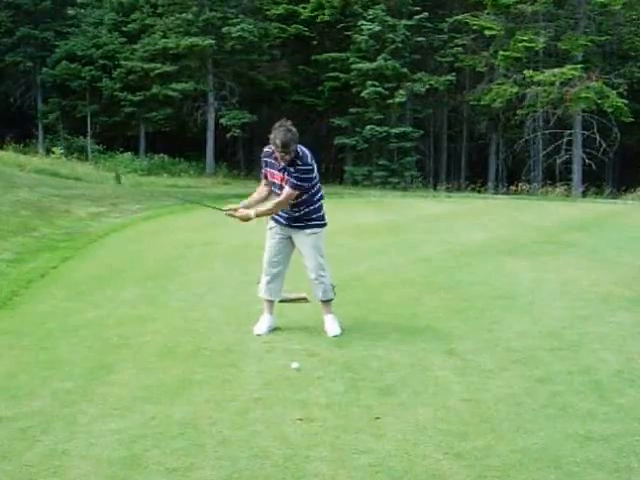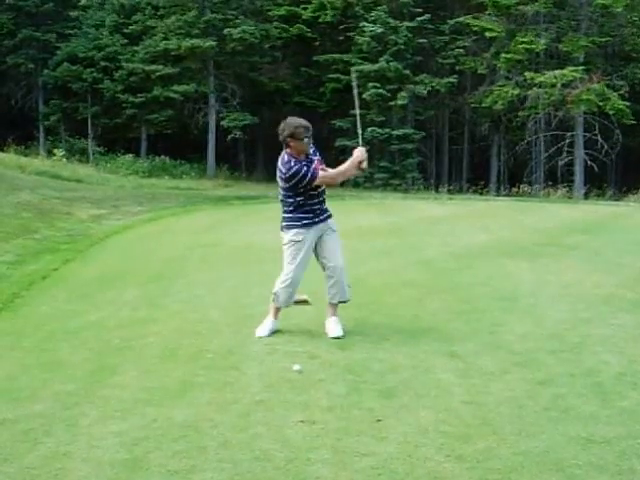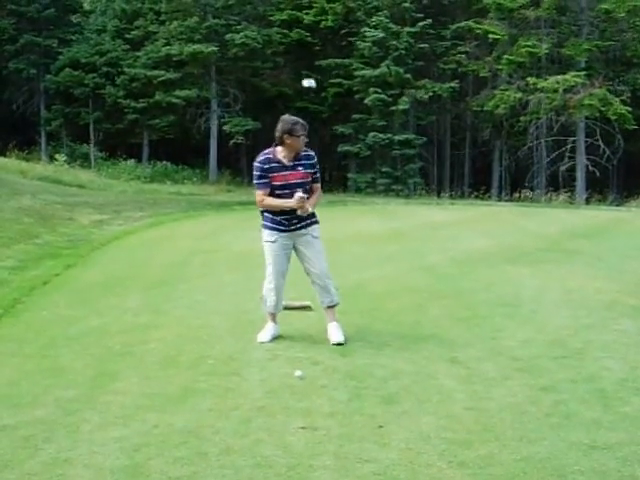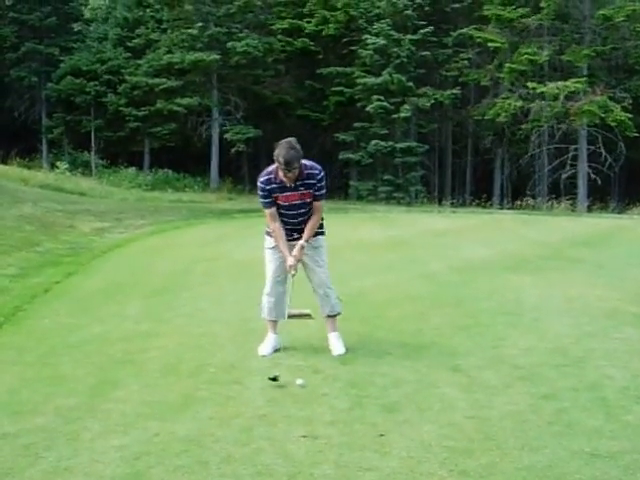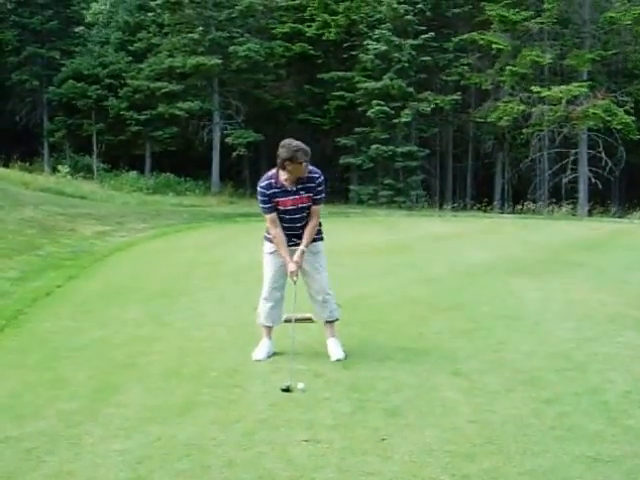
dt=1s
person 1, frame 1
left shoulder: (305, 163)
right shoulder: (267, 154)
left elbow: (285, 200)
right elbow: (266, 186)
left wrist: (253, 214)
right wrist: (243, 206)
left hip: (308, 224)
right hip: (280, 222)
left knee: (317, 269)
right knee: (271, 267)
left ankle: (329, 316)
right ankle: (268, 316)
person 1, frame 2
left shoulder: (307, 151)
right shoulder: (290, 167)
left elbow: (326, 173)
right elbow: (329, 180)
left wrist: (352, 165)
right wrist: (354, 161)
left hip: (323, 220)
right hip: (298, 227)
left knee: (336, 267)
right knee: (291, 274)
left ankle: (332, 317)
right ankle: (272, 318)
person 1, frame 3
left shoulder: (309, 157)
right shoulder: (263, 161)
left elbow: (316, 191)
right elbow: (261, 200)
left wrist: (308, 206)
right wrist: (291, 204)
left hip: (306, 227)
right hip: (275, 230)
left knee: (320, 272)
right knee: (274, 277)
left ankle: (332, 323)
right ankle: (272, 324)
person 1, frame 4
left shoulder: (316, 173)
right shoulder: (265, 180)
left elbow: (317, 213)
right elbow: (273, 220)
left wrist: (301, 244)
right wrist: (286, 254)
left hip: (311, 236)
right hip: (277, 239)
left knee: (322, 282)
right knee: (273, 285)
left ankle: (333, 333)
right ankle: (272, 335)
person 1, frame 5
left shoulder: (315, 178)
right shoulder: (266, 185)
left elbow: (314, 218)
right elbow: (274, 226)
left wrist: (301, 250)
right wrist: (287, 260)
left hip: (309, 242)
right hip: (276, 244)
left knee: (321, 288)
right knee: (271, 290)
left ankle: (332, 339)
right ankle: (266, 341)
